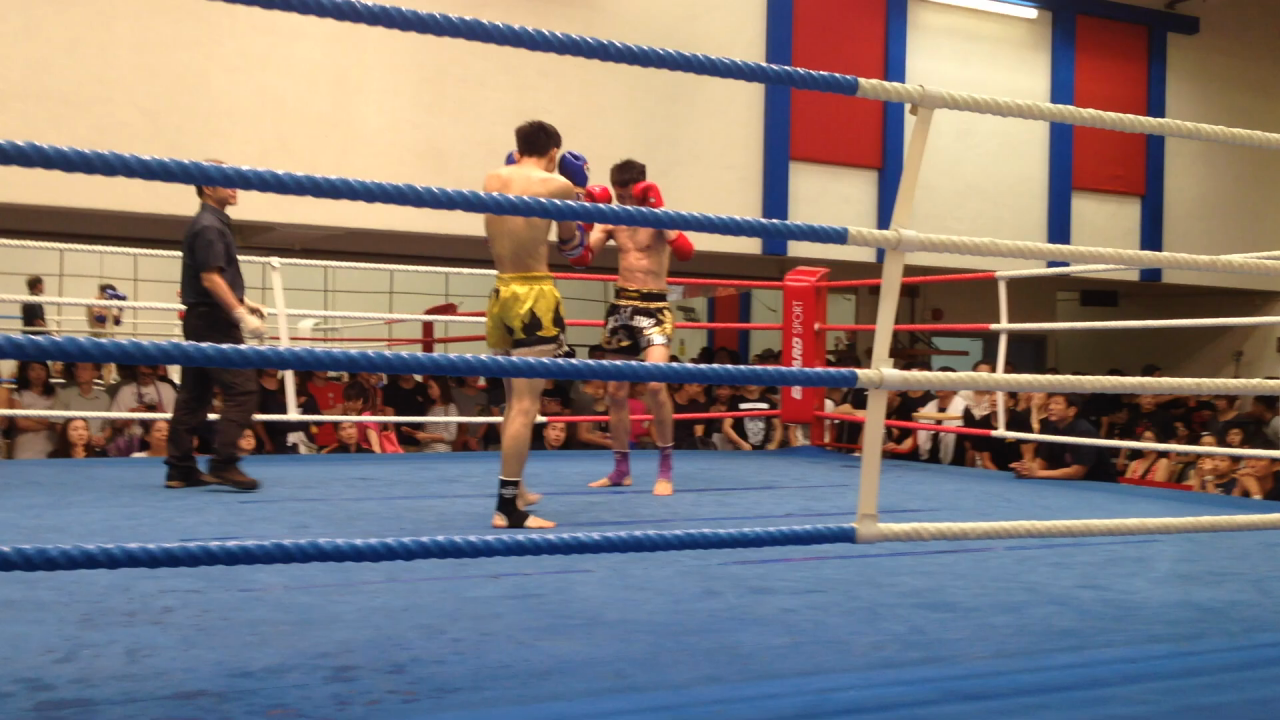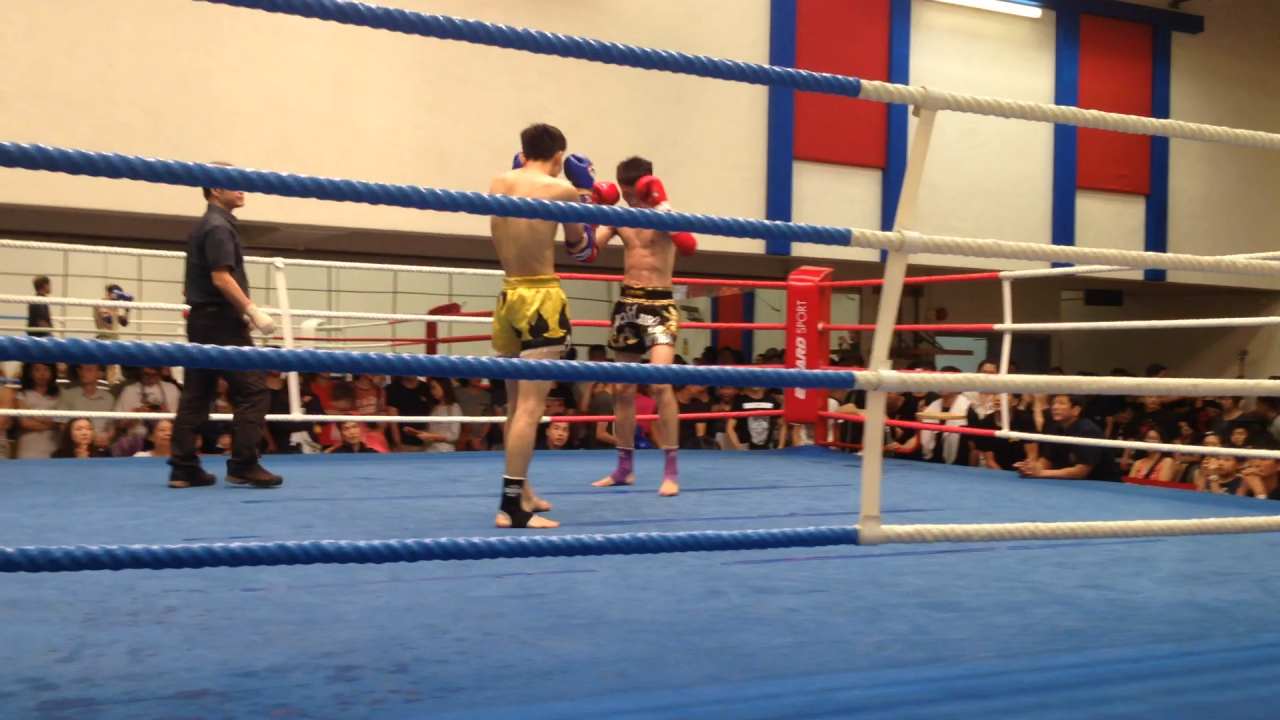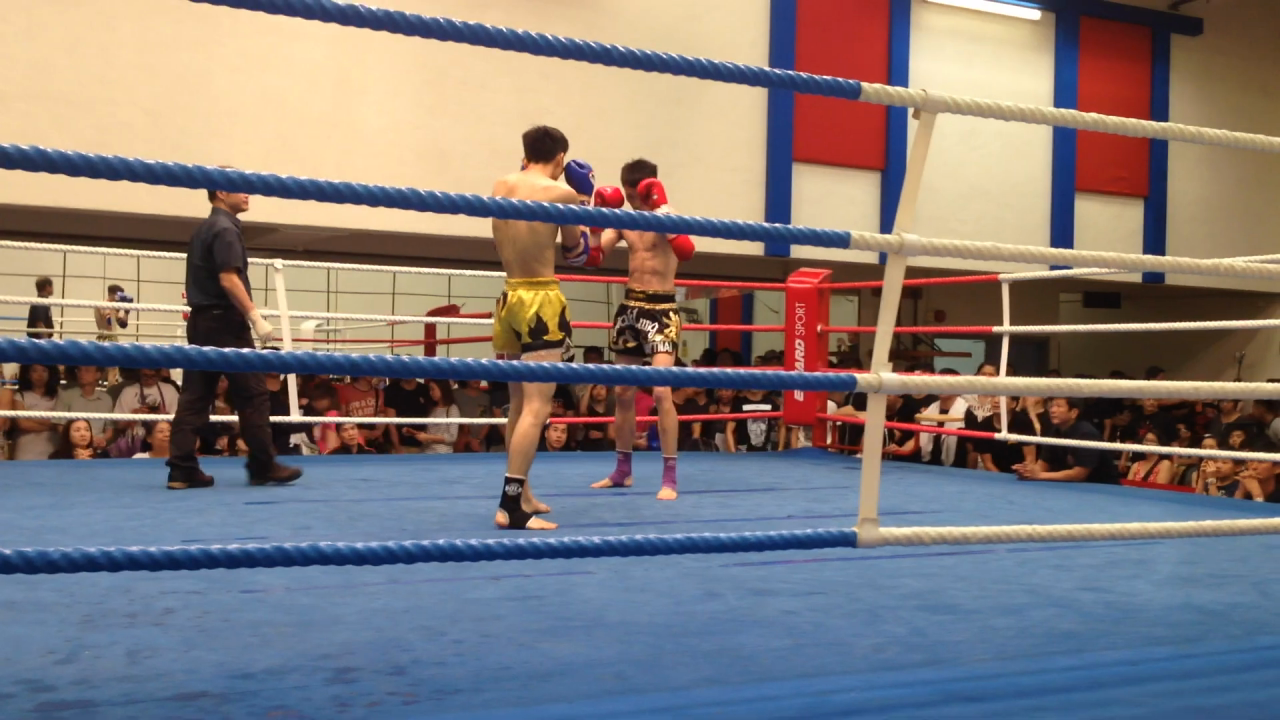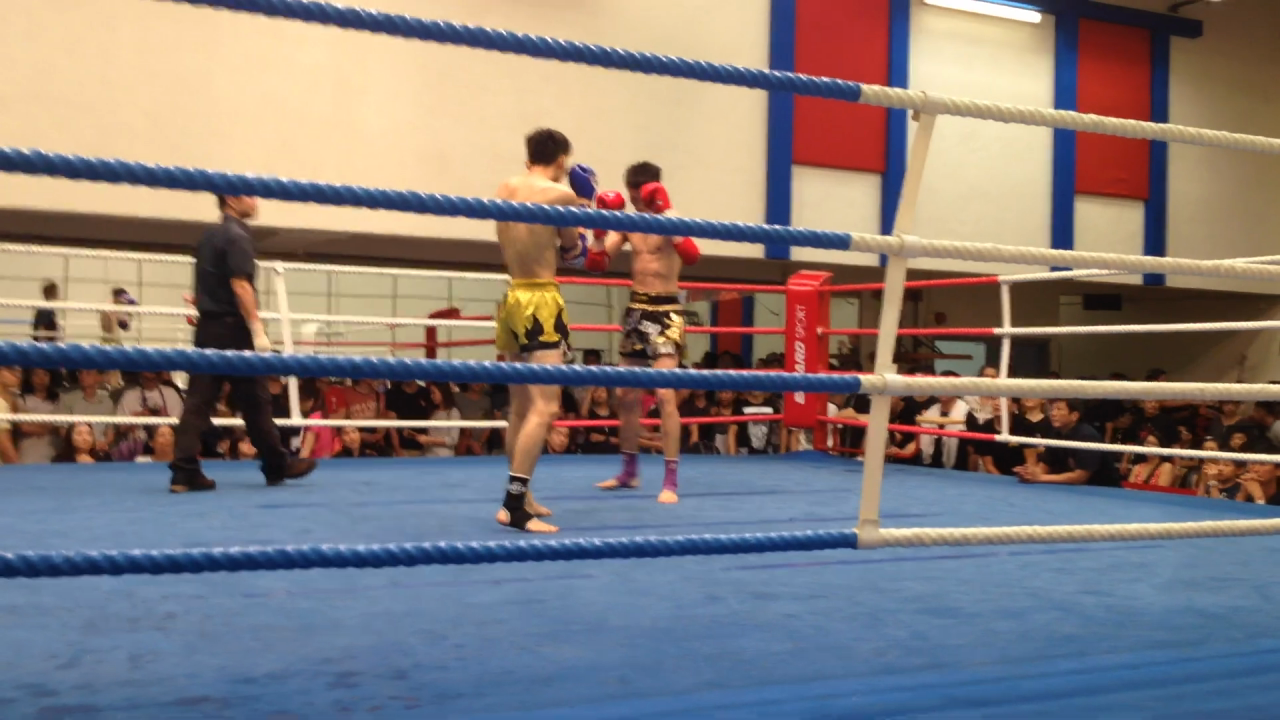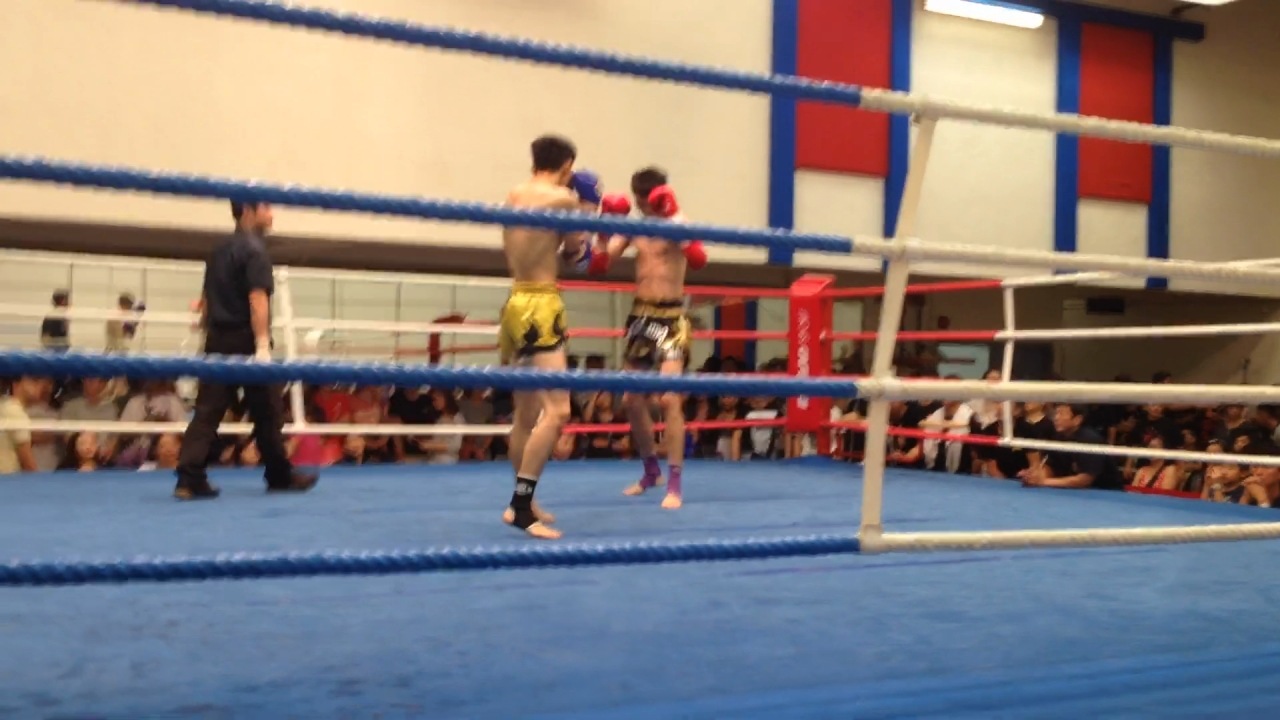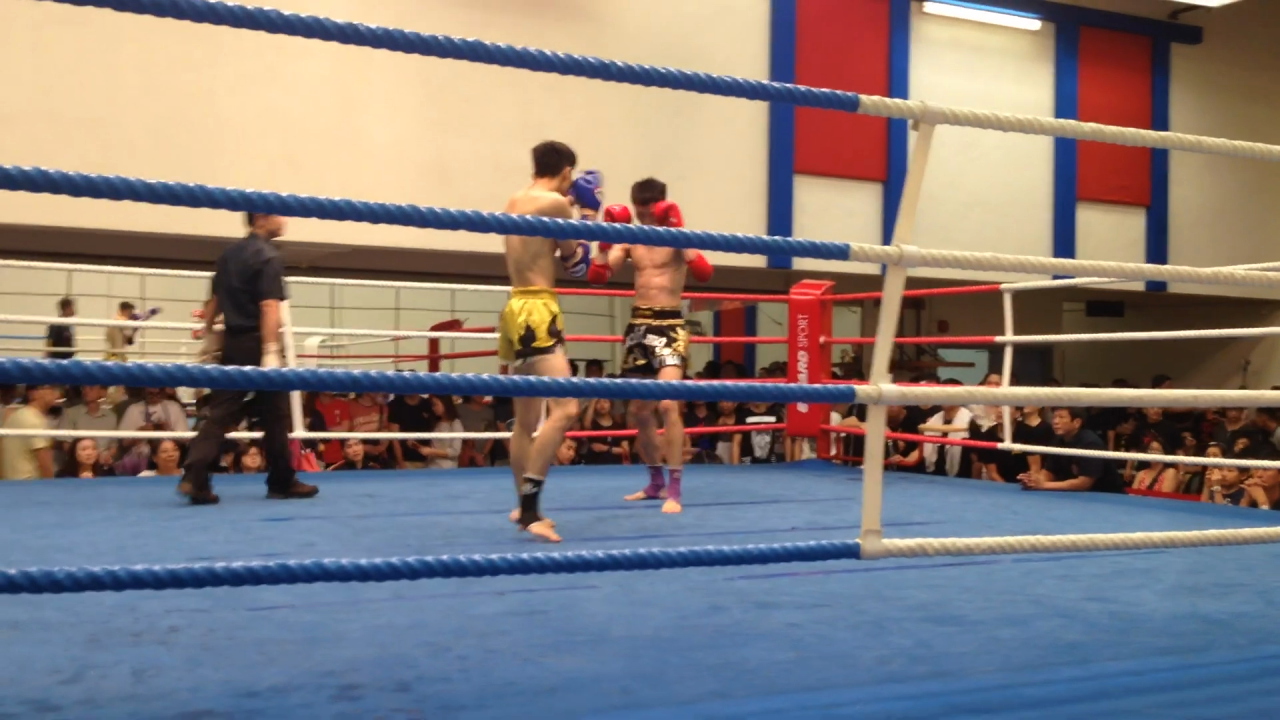
dt=0.1s
person 1, frame 1
left shoulder: (493, 179)
right shoulder: (556, 185)
right elbow: (574, 246)
right wrist: (578, 189)
left hip: (502, 294)
right hip: (534, 296)
left knee: (515, 402)
right knee: (525, 406)
left ankle: (515, 489)
right ankle: (507, 508)
person 1, frame 2
left shoulder: (500, 183)
right shoulder: (561, 189)
right elbow: (582, 248)
right wrist: (583, 191)
left hip: (510, 296)
right hip: (541, 298)
left knee: (517, 405)
right knee: (530, 407)
left ankle: (521, 491)
right ankle: (511, 507)
person 1, frame 3
left shoulder: (502, 186)
right shoulder: (560, 194)
right elbow: (578, 254)
right wrist: (582, 198)
left hip: (512, 298)
right hip: (541, 301)
left knee: (520, 406)
right knee: (537, 408)
left ankle: (521, 494)
right ankle: (510, 506)
person 1, frame 4
left shoulder: (506, 188)
right shoulder: (560, 195)
right elbow: (575, 255)
right wrist: (583, 200)
left hip: (512, 299)
right hip: (540, 302)
left knee: (520, 409)
right knee: (544, 408)
left ankle: (522, 497)
right ankle: (513, 505)
person 1, frame 5
left shoulder: (515, 195)
right shoulder: (561, 199)
right elbow: (580, 259)
right wrist: (588, 207)
left hip: (518, 305)
right hip: (539, 308)
left knee: (525, 416)
right knee: (557, 410)
left ankle: (525, 503)
right ankle: (520, 504)
person 1, frame 6
left shoulder: (516, 200)
right shoulder: (555, 203)
right elbow: (578, 264)
right wrist: (588, 212)
left hip: (517, 309)
right hip: (536, 311)
left knee: (525, 421)
right knee: (565, 409)
left ankle: (527, 506)
right ankle: (528, 502)
person 2, frame 1
right shoulder: (612, 221)
left elbow: (685, 252)
right elbow: (579, 258)
left wrist: (659, 209)
left hip: (653, 307)
right hip: (621, 306)
left knee: (655, 383)
right knee: (616, 392)
left ankle: (665, 468)
right ankle: (621, 469)
person 2, frame 2
left shoulder: (662, 214)
left elbow: (688, 247)
left wrist: (660, 204)
left hip: (659, 304)
right hip: (627, 304)
left knee: (660, 384)
right knee: (624, 390)
left ankle: (671, 470)
right ankle: (624, 468)
person 2, frame 3
left shoulder: (665, 217)
left elbow: (685, 251)
right elbow: (592, 259)
left wrist: (661, 208)
left hip: (661, 309)
right hip: (630, 307)
left knee: (661, 393)
right knee: (623, 394)
left ankle: (670, 479)
right ankle: (622, 471)
person 2, frame 4
left shoulder: (669, 221)
left elbow: (691, 255)
right elbow: (596, 263)
left wrist: (665, 212)
left hip: (665, 310)
right hip: (636, 309)
left knee: (664, 394)
right knee: (626, 395)
left ankle: (671, 481)
right ankle: (628, 471)
person 2, frame 5
left shoulder: (674, 225)
left elbow: (698, 260)
right elbow: (598, 266)
left wrist: (673, 217)
left hip: (670, 315)
right hip: (640, 315)
left knee: (669, 399)
right knee: (633, 400)
left ankle: (674, 486)
right ankle: (651, 472)
person 2, frame 6
right shoulder: (629, 241)
left elbow: (704, 273)
right elbow: (597, 276)
left wrist: (678, 231)
right wrist: (606, 237)
left hip: (668, 325)
right hip: (638, 325)
left knee: (667, 404)
right knee: (639, 411)
left ankle: (674, 490)
right ankle: (656, 482)
person 3, frame 1
left shoulder: (209, 224)
right shoulder: (209, 226)
right elbow: (210, 279)
left wrist: (243, 304)
right wrist: (241, 314)
left hip: (198, 320)
right hip: (213, 321)
left knee: (193, 395)
right knee: (242, 389)
left ankle: (180, 469)
right ankle: (223, 464)
person 3, frame 2
left shoulder: (208, 226)
right shoulder: (219, 227)
right elbow: (221, 278)
left wrist: (246, 307)
right wrist: (253, 311)
left hip: (201, 320)
right hip: (220, 320)
left knee: (196, 394)
right knee: (252, 389)
left ankle: (183, 468)
right ankle: (243, 465)
person 3, frame 3
left shoulder: (203, 230)
right shoulder: (224, 229)
right elbow: (229, 279)
right wrist: (256, 318)
left hip: (200, 321)
right hip: (222, 321)
left knee: (194, 397)
right knee: (252, 394)
left ankle: (182, 468)
right ankle: (262, 467)
person 3, frame 4
left shoulder: (209, 237)
right shoulder: (237, 237)
right elbow: (241, 287)
right wrist: (257, 330)
left hip: (207, 327)
right hip: (231, 328)
left knee: (198, 401)
right knee: (255, 401)
left ankle: (184, 471)
right ankle: (278, 465)
person 3, frame 5
left shoulder: (220, 250)
right shoulder: (255, 250)
left elbow: (208, 298)
right elbow: (258, 300)
left wrist: (210, 333)
right wrist: (262, 345)
left hip: (221, 337)
right hip: (244, 339)
left knee: (209, 409)
right knee: (266, 410)
left ankle: (190, 478)
right ankle: (280, 475)
person 3, frame 6
left shoulder: (230, 254)
right shoulder: (268, 256)
left elbow: (215, 300)
right elbow: (270, 307)
left wrist: (209, 338)
right wrist: (271, 352)
left hip: (233, 342)
right hip: (255, 343)
left knee: (222, 412)
right knee: (275, 415)
left ankle: (195, 477)
right ankle: (282, 482)
